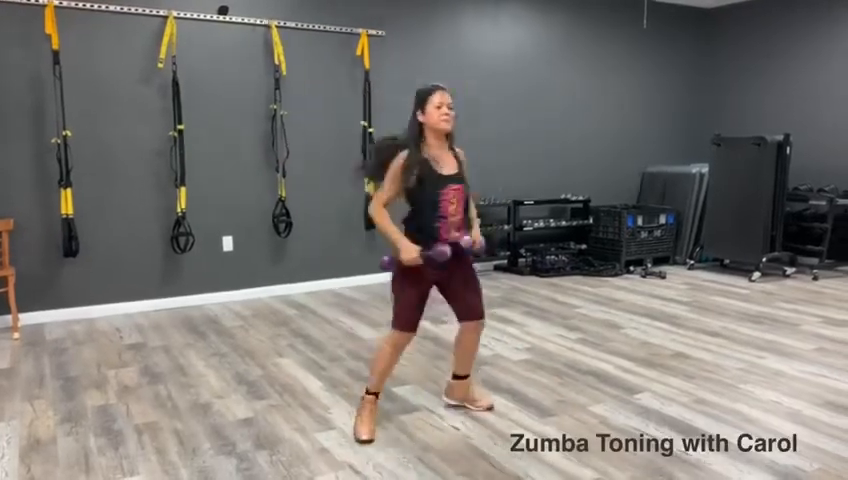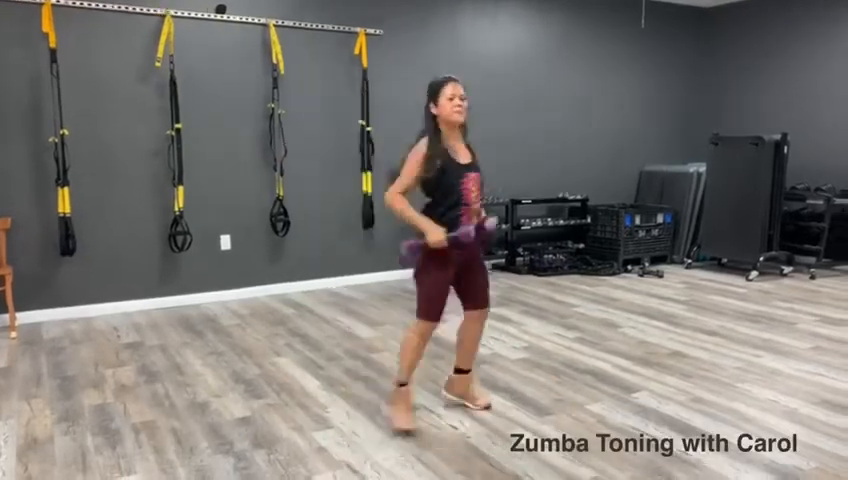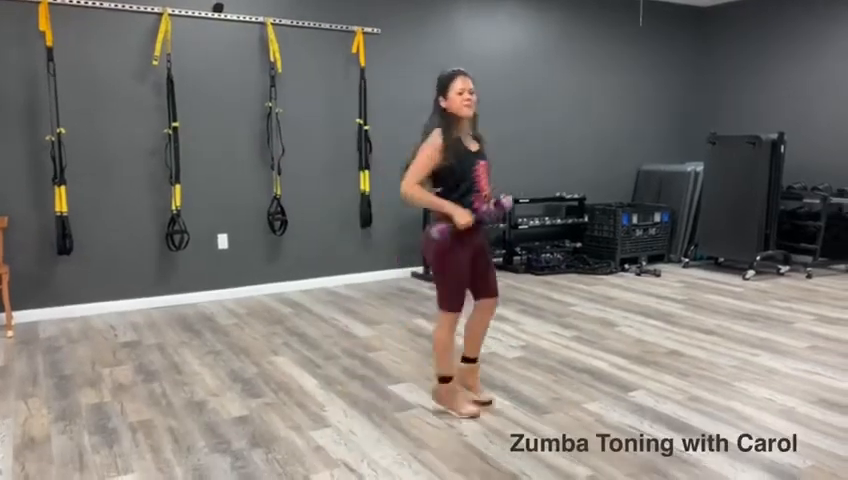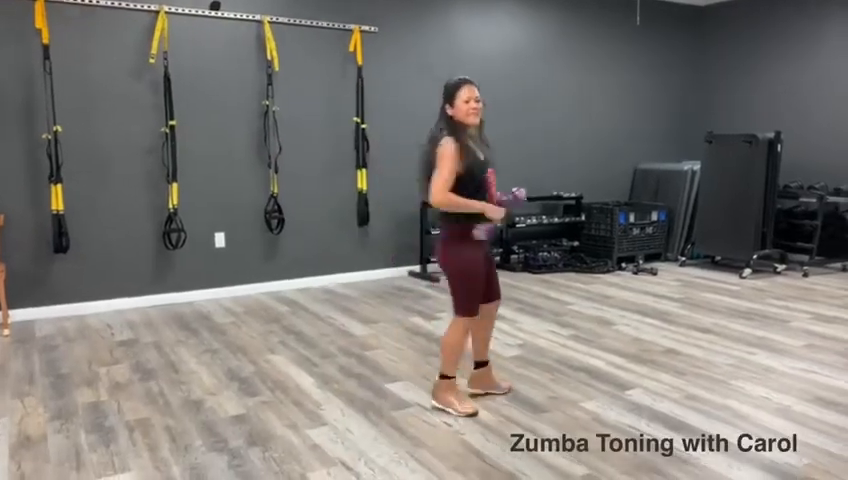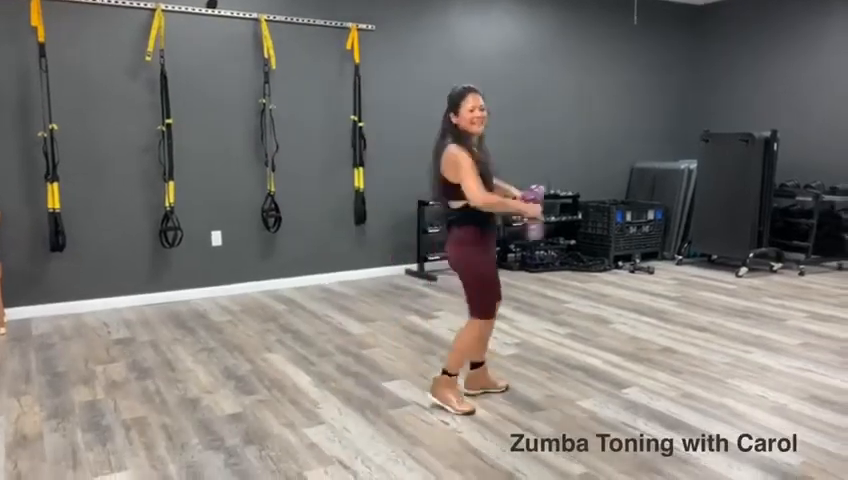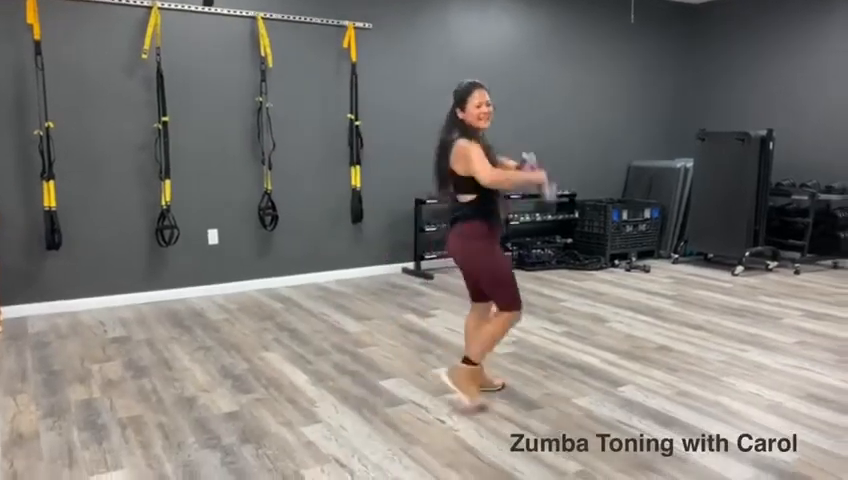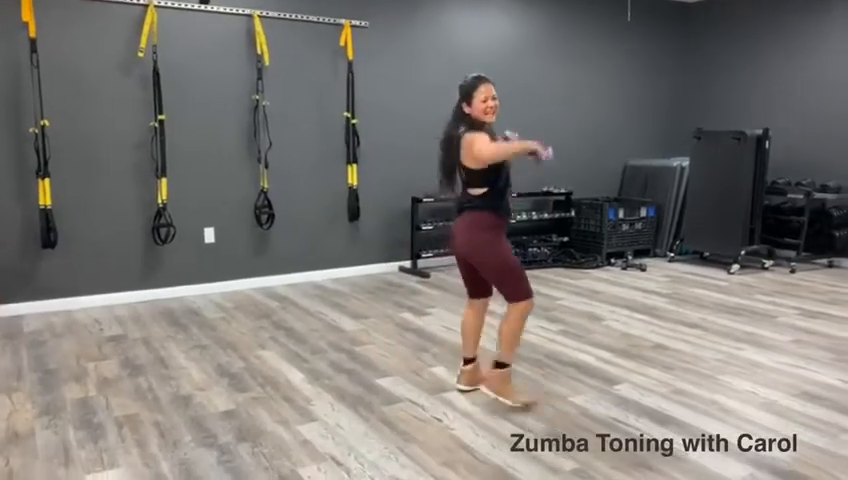
dt=0.1s
person 1, frame 1
left shoulder: (457, 156)
right shoulder: (407, 159)
right elbow: (377, 207)
left wrist: (475, 229)
right wrist: (402, 244)
left hip: (455, 257)
right hip: (417, 260)
left knee: (474, 321)
right knee: (402, 334)
left ankle: (459, 387)
right ankle: (368, 404)
person 1, frame 2
left shoulder: (466, 146)
right shoulder: (426, 149)
right elbow: (393, 197)
left wrist: (480, 214)
right wrist: (428, 227)
left hip: (468, 242)
right hip: (439, 247)
left knee: (478, 312)
right knee: (427, 321)
left ankle: (460, 382)
right ankle: (400, 392)
person 1, frame 3
left shoulder: (473, 136)
right shoulder: (439, 139)
right elbow: (408, 187)
left wrist: (489, 199)
right wrist: (452, 209)
left hip: (474, 232)
right hip: (450, 237)
left knee: (488, 301)
right knee: (450, 312)
left ankle: (466, 373)
right ankle: (445, 388)
person 1, frame 4
left shoulder: (474, 142)
right shoulder: (449, 145)
right elbow: (439, 196)
left wrist: (495, 202)
right wrist: (485, 208)
left hip: (476, 238)
right hip: (459, 240)
left knee: (489, 305)
right knee: (467, 315)
left ankle: (482, 375)
right ankle: (443, 388)
person 1, frame 5
left shoulder: (472, 148)
right shoulder: (456, 153)
left elbow: (487, 183)
right elbow: (479, 198)
left wrist: (512, 192)
right wrist: (523, 209)
left hip: (479, 240)
right hip: (467, 242)
left knee: (487, 308)
right knee: (482, 316)
left ankle: (476, 375)
right ankle: (444, 384)
person 1, frame 6
left shoulder: (462, 143)
right shoulder: (466, 146)
left elbow: (495, 164)
right elbow: (492, 178)
left wrist: (515, 166)
right wrist: (532, 176)
left hip: (465, 236)
right hip: (475, 238)
left knee: (483, 304)
right knee: (510, 309)
left ankle: (473, 373)
right ankle: (461, 369)
person 1, frame 7
left shoulder: (467, 136)
right shoulder: (475, 138)
right elbow: (491, 153)
left wrist: (517, 146)
right wrist: (528, 145)
left hip: (467, 229)
right hip: (482, 231)
left knee: (478, 299)
right knee: (522, 300)
left ankle: (470, 371)
right ankle: (500, 377)
